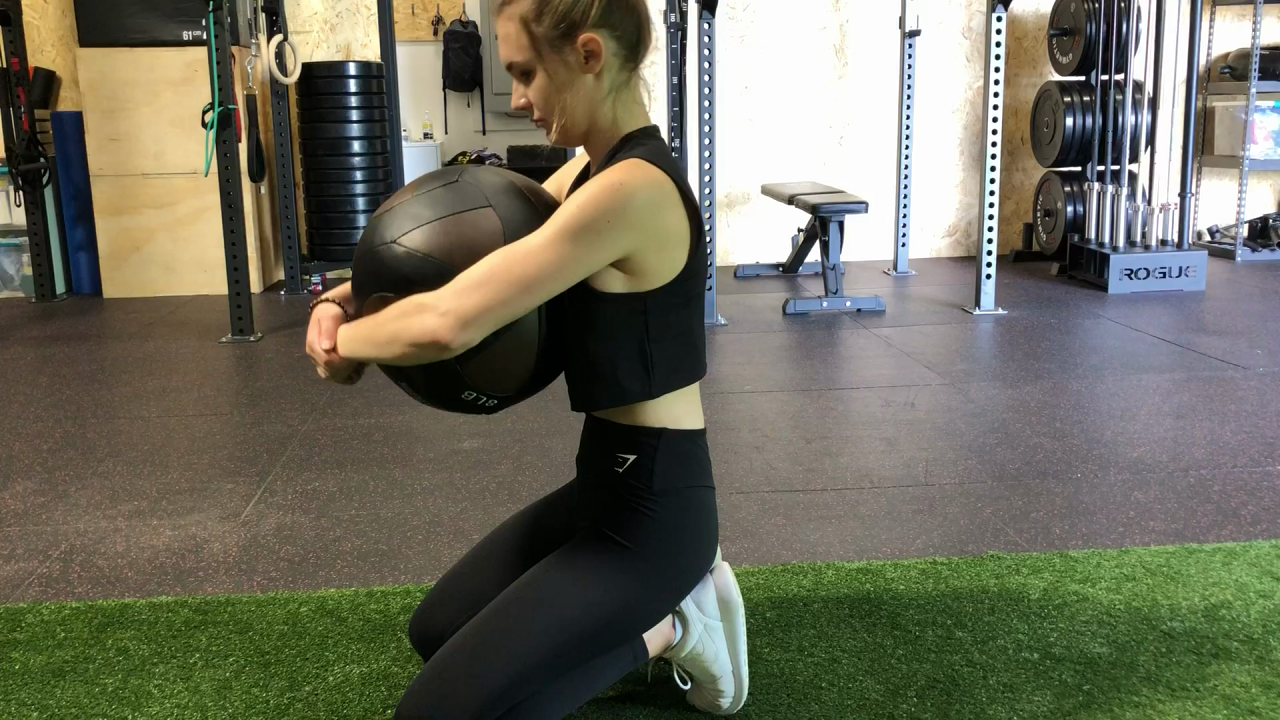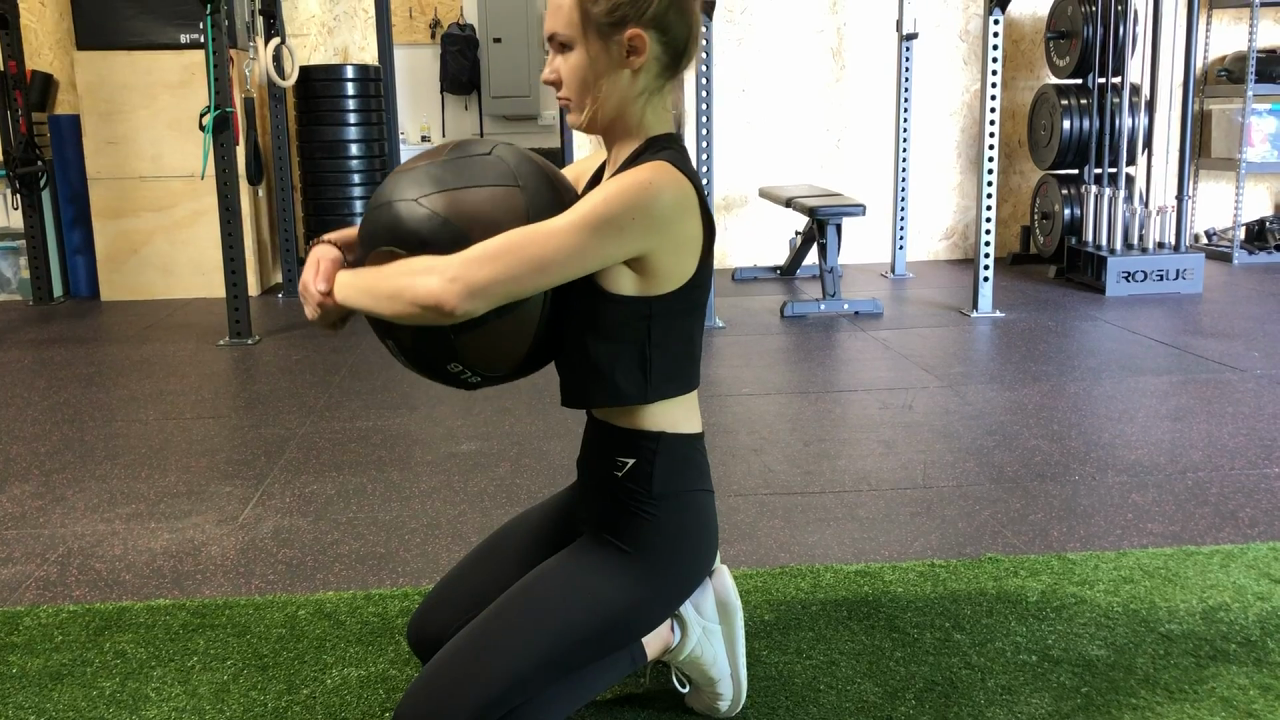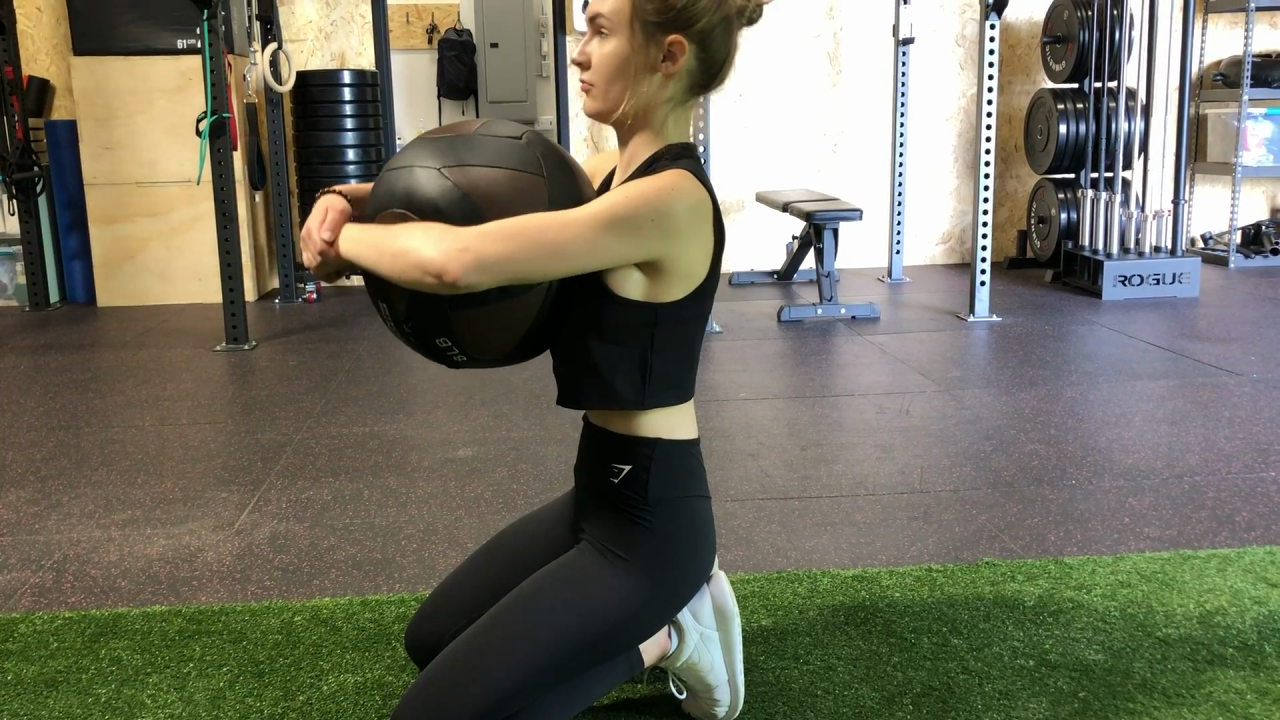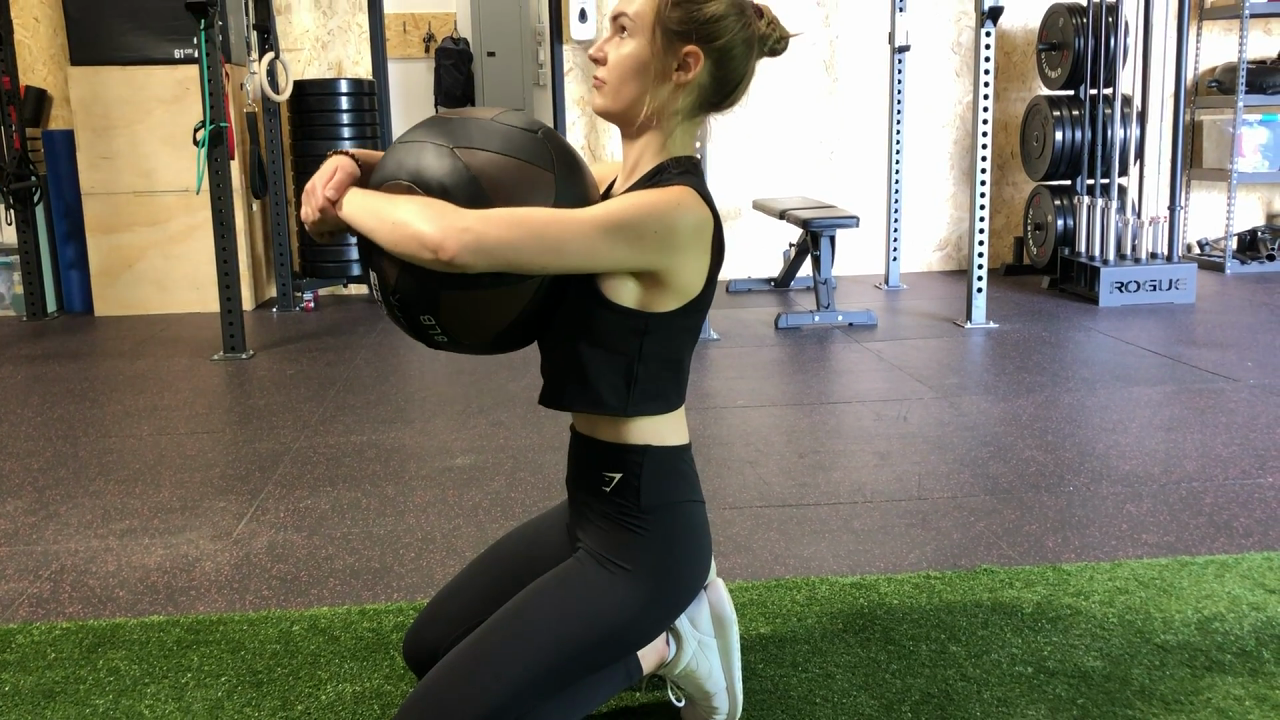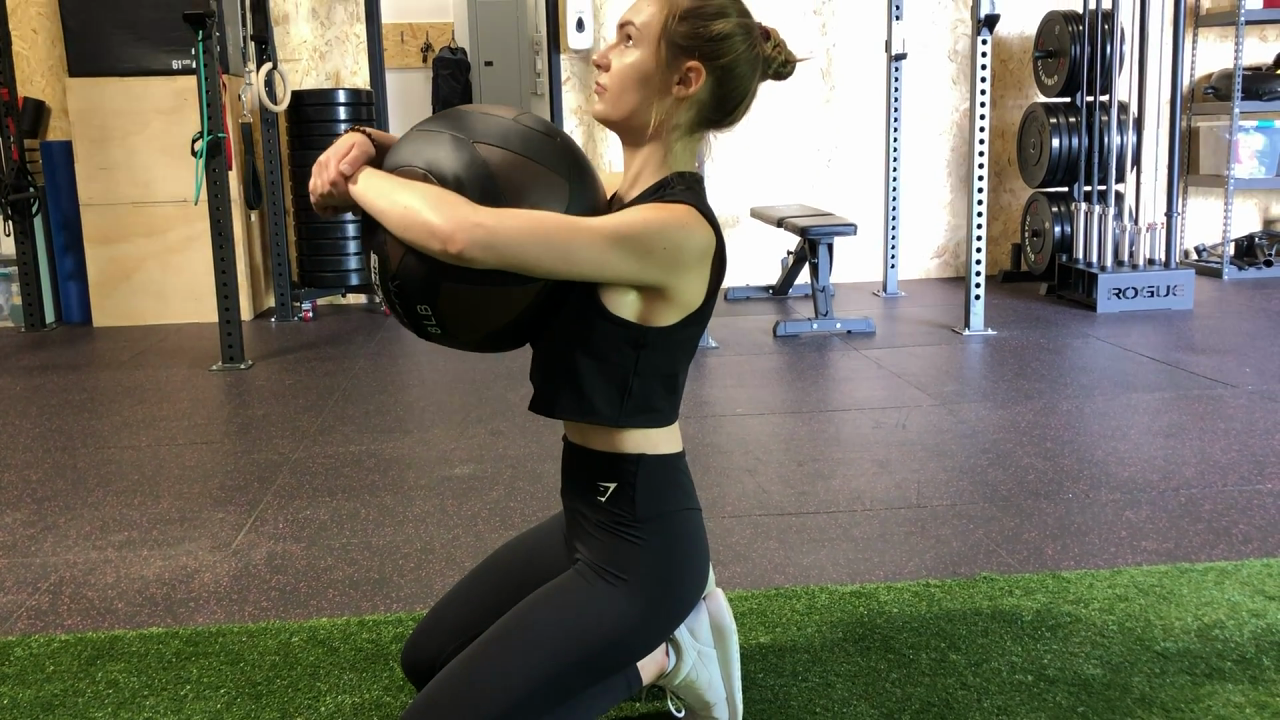
dt=0.4s
person 1, frame 1
left shoulder: (633, 188)
right shoulder: (594, 170)
left elbow: (448, 322)
left wrist: (343, 341)
right wrist: (345, 295)
left hip: (652, 506)
right hip: (608, 478)
right knee: (435, 631)
left ankle: (664, 630)
right ankle: (660, 607)
person 1, frame 2
left shoulder: (653, 190)
right shoulder: (610, 168)
left elbow: (451, 289)
left wrist: (339, 284)
right wrist: (342, 241)
left hip: (652, 511)
right hip: (607, 482)
right knee: (434, 635)
left ankle: (664, 630)
right ankle: (659, 608)
person 1, frame 3
left shoulder: (669, 198)
right shoulder: (617, 172)
left elbow: (456, 260)
left wrist: (344, 240)
right wrist: (349, 198)
left hip: (649, 517)
right hip: (604, 489)
right knee: (431, 640)
left ankle: (661, 637)
right ankle: (655, 616)
person 1, frame 4
left shoulder: (672, 212)
right shoulder: (623, 181)
left elbow: (454, 241)
left wrist: (345, 200)
right wrist: (357, 165)
left hip: (644, 525)
right hip: (601, 499)
right knee: (429, 649)
left ankle: (659, 645)
right ankle: (659, 620)
person 1, frame 5
left shoulder: (675, 228)
right shoulder: (627, 195)
left elbow: (462, 233)
left wrist: (357, 180)
right wrist: (370, 145)
left hip: (639, 538)
right hip: (593, 510)
right knee: (427, 659)
left ankle: (659, 656)
right ankle: (659, 632)
